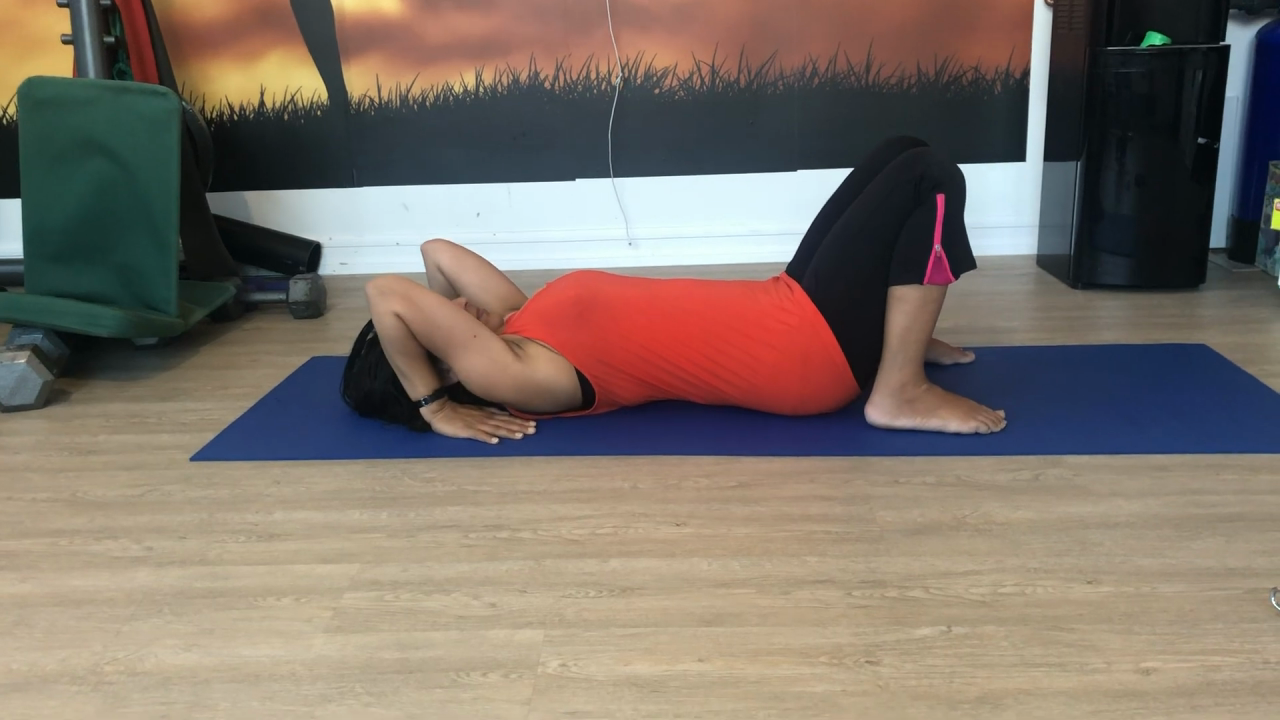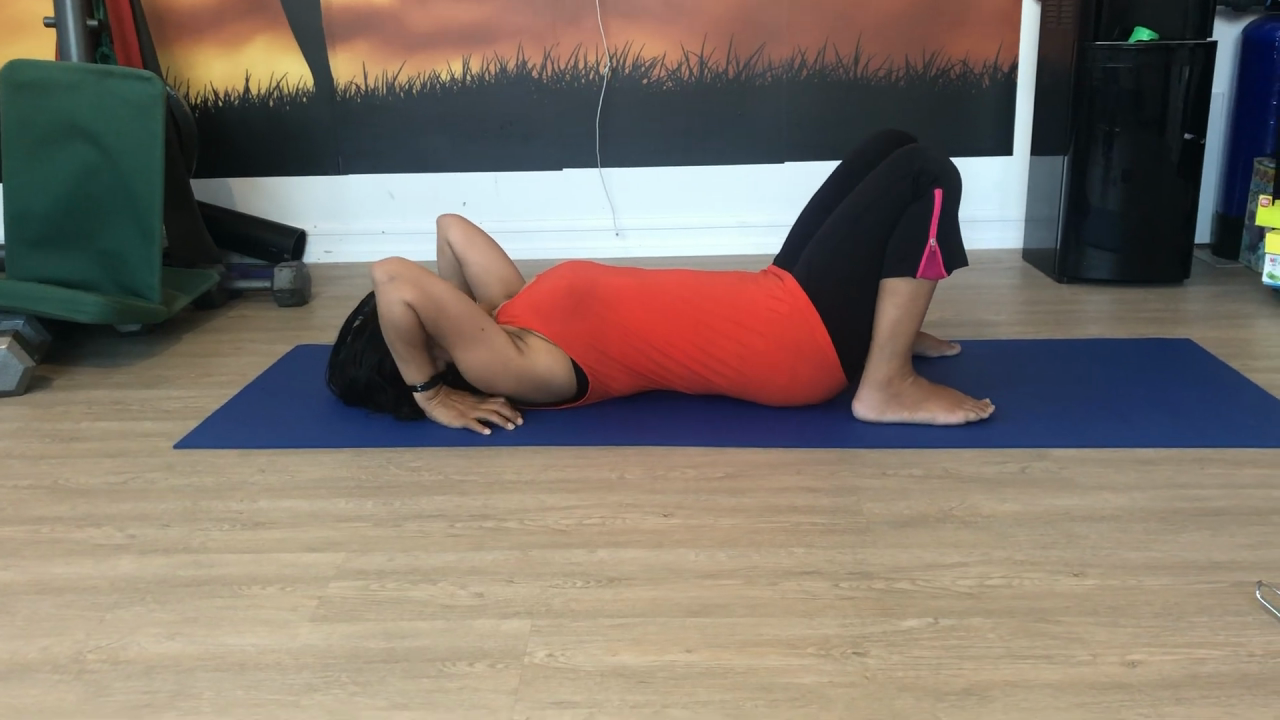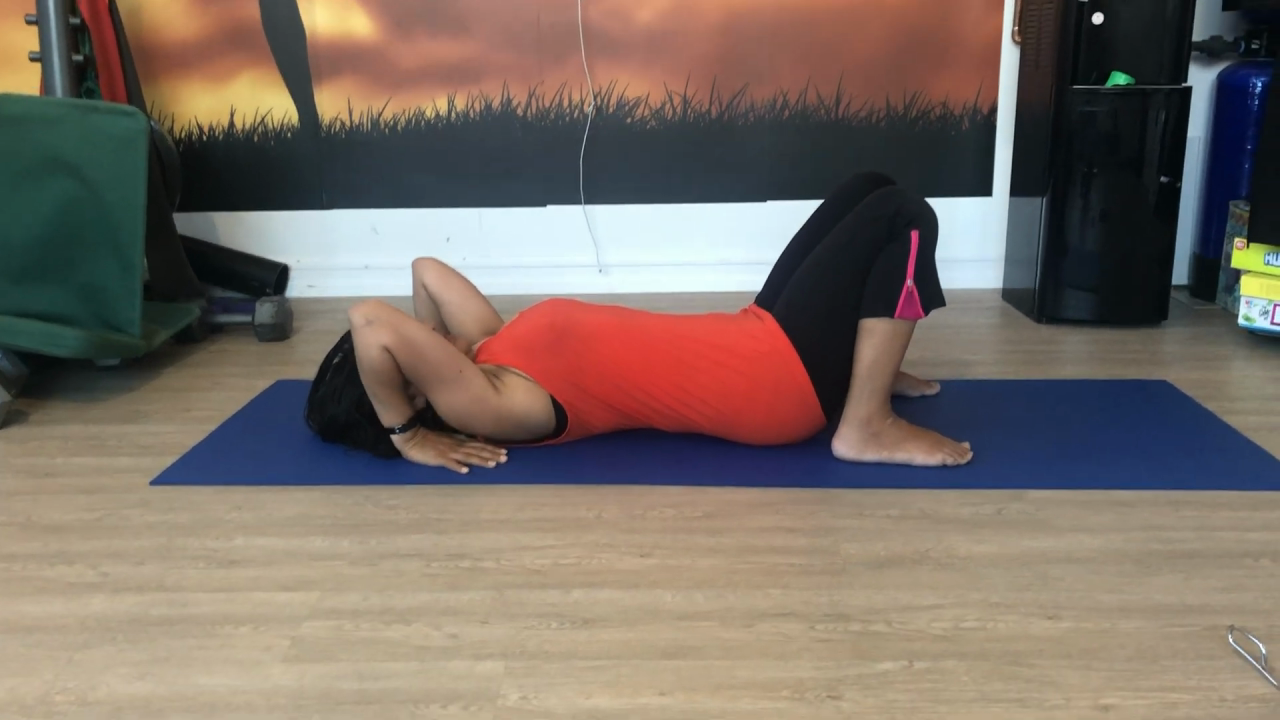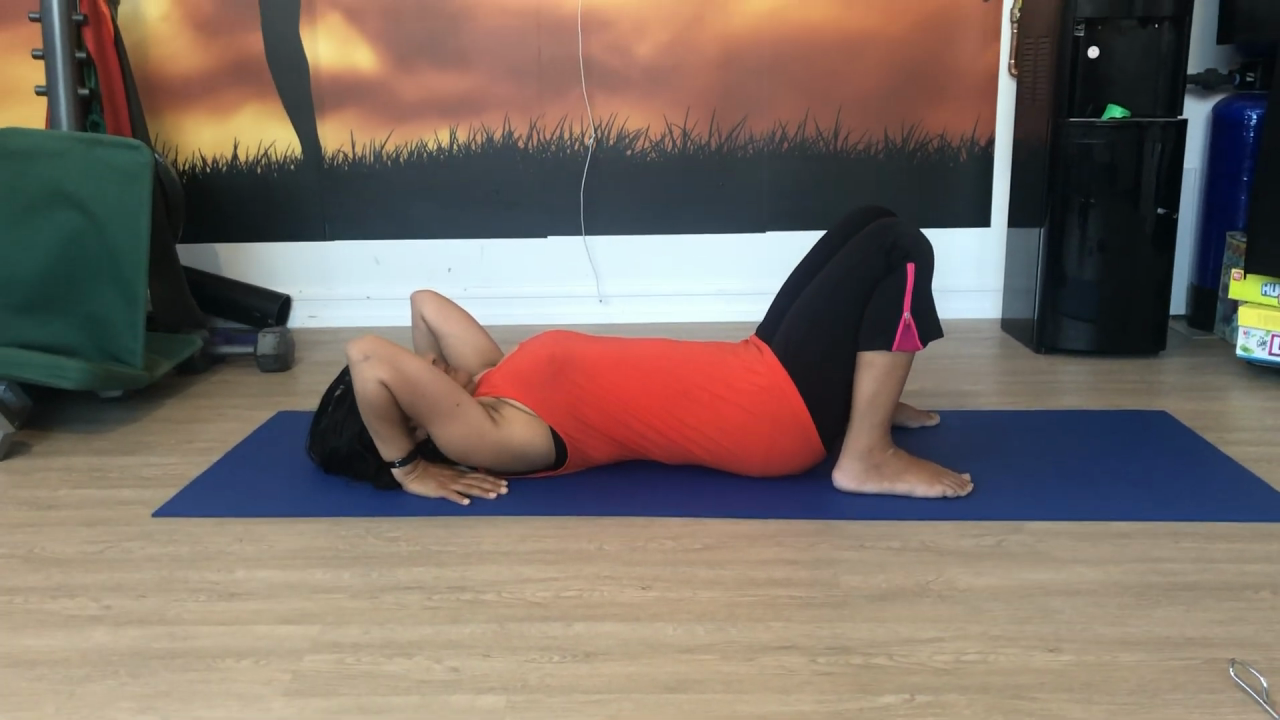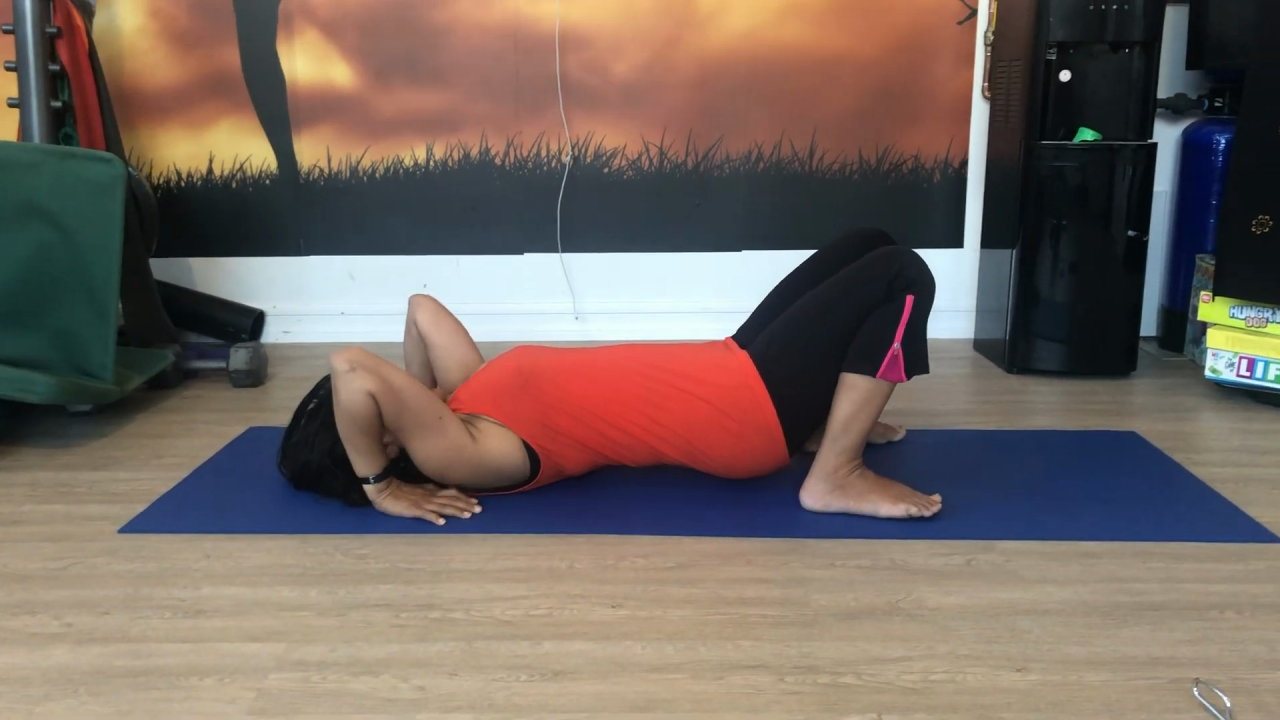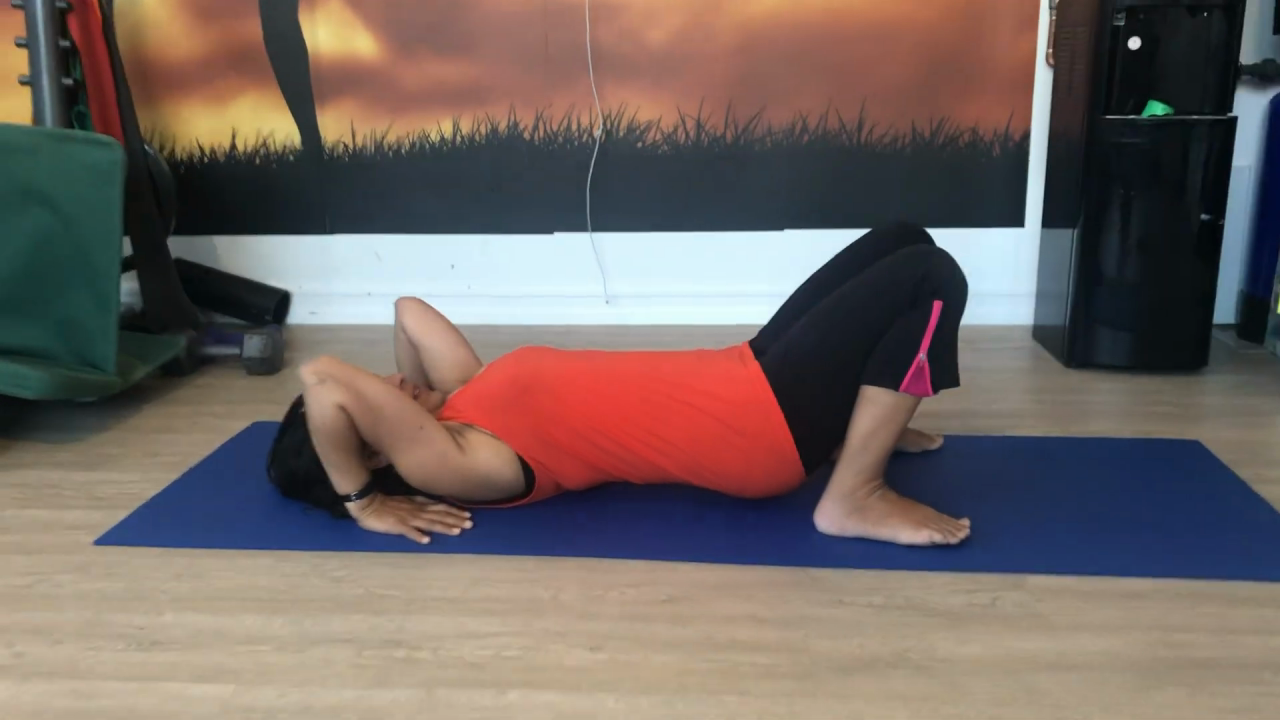
dt=0.7s
person 1, frame 1
left shoulder: (514, 325)
right shoulder: (513, 374)
left elbow: (435, 251)
right wrist: (436, 409)
left hip: (788, 307)
right hip: (809, 356)
left knee: (903, 154)
right knee: (929, 178)
left ankle: (901, 334)
right ankle: (903, 393)
person 1, frame 2
left shoulder: (507, 315)
right shoulder: (507, 367)
left elbow: (454, 226)
right wrist: (432, 396)
left hip: (780, 301)
right hip: (799, 347)
left knee: (892, 149)
right knee: (927, 174)
left ankle: (889, 324)
right ankle: (888, 387)
person 1, frame 3
left shoulder: (486, 353)
right shoulder: (490, 406)
left elbow: (427, 269)
right elbow: (369, 320)
right wrist: (408, 436)
left hip: (756, 342)
right hip: (776, 387)
left knee: (871, 191)
right knee: (903, 216)
left ankle: (868, 367)
right ankle: (867, 427)
person 1, frame 4
left shoulder: (486, 383)
right shoulder: (485, 437)
left elbow: (425, 302)
right wrist: (408, 470)
left hip: (759, 371)
right hip: (775, 417)
left knee: (871, 225)
right knee: (900, 248)
left ankle: (868, 400)
right ankle: (867, 458)
person 1, frame 5
left shoulder: (460, 398)
right shoulder: (457, 456)
left elbow: (423, 307)
left hip: (731, 370)
right hip: (747, 414)
left knee: (870, 248)
right knee: (902, 276)
left ankle: (833, 418)
right ankle: (836, 478)
person 1, frame 6
left shoulder: (458, 404)
right shoulder: (449, 464)
left elbow: (410, 309)
left hip: (746, 378)
right hip: (760, 428)
left knee: (903, 244)
right knee: (930, 277)
left ankle: (865, 427)
right ankle: (854, 497)
